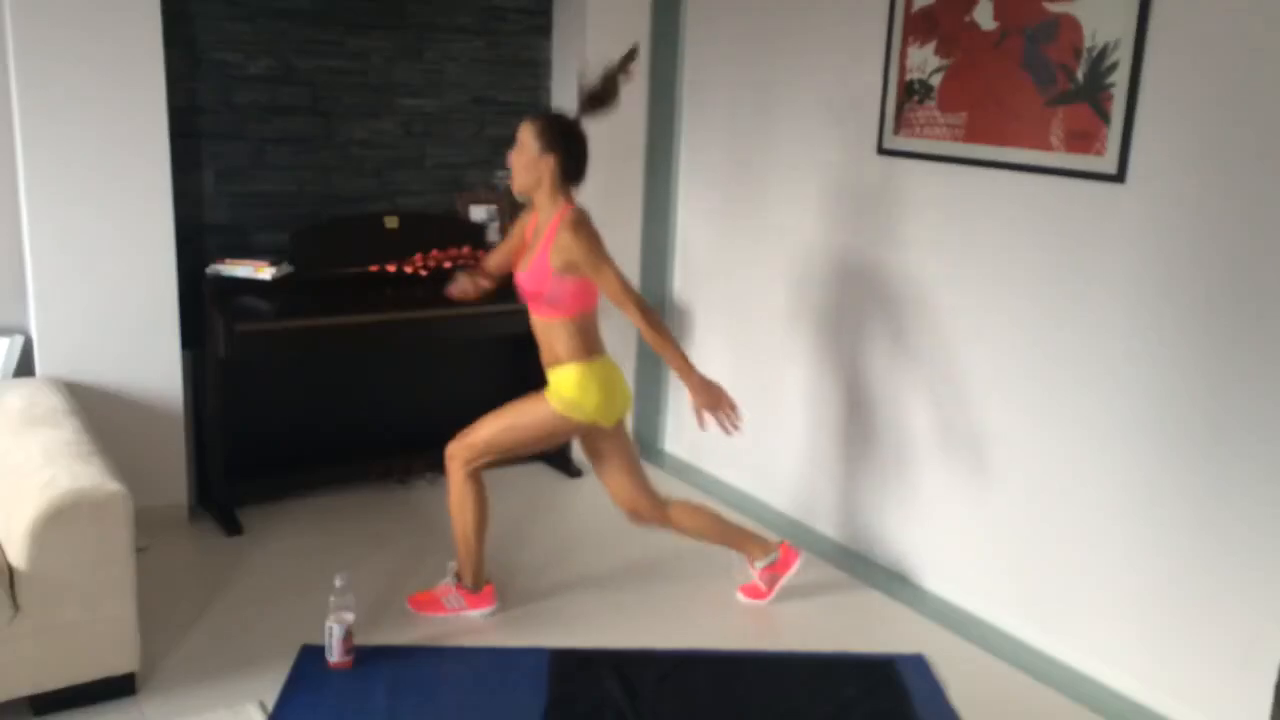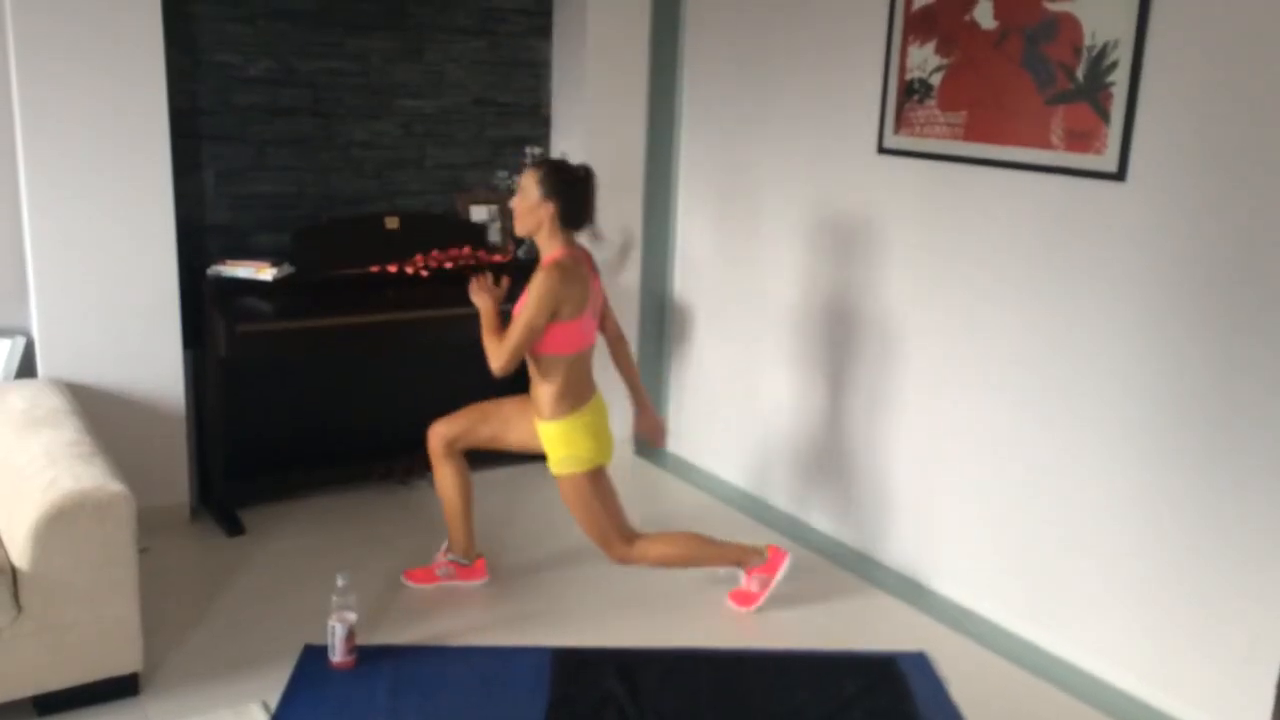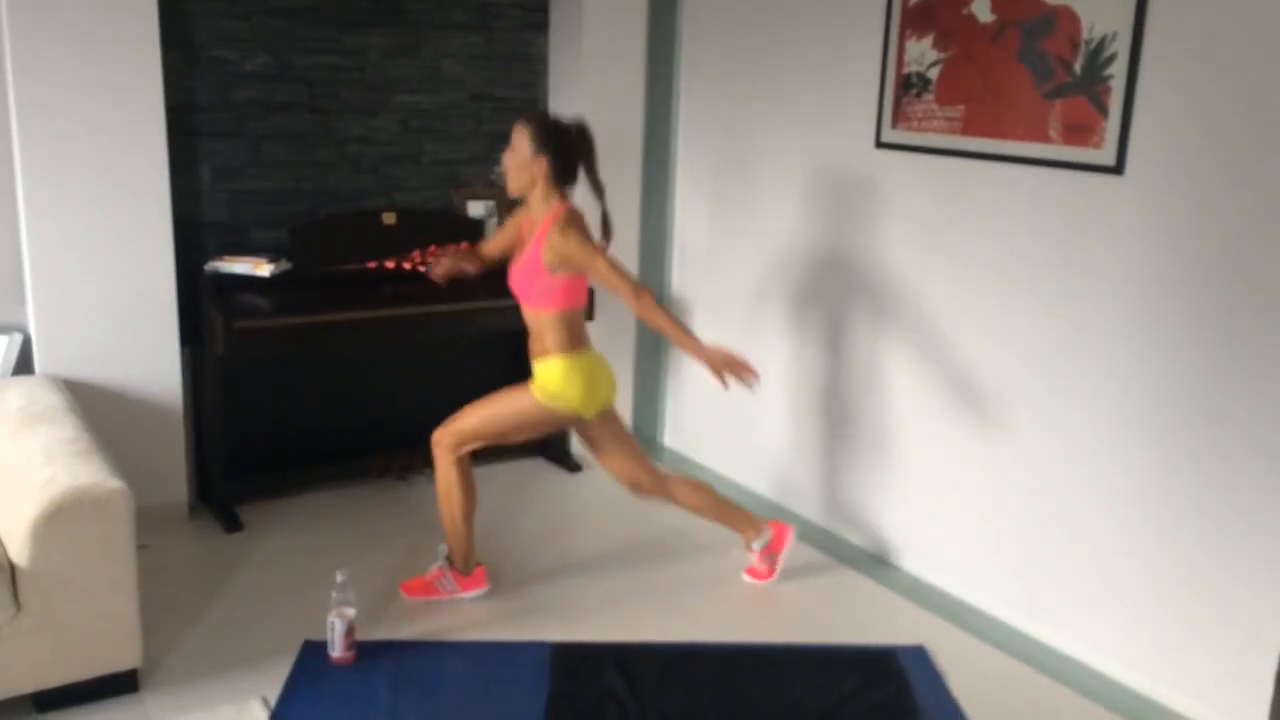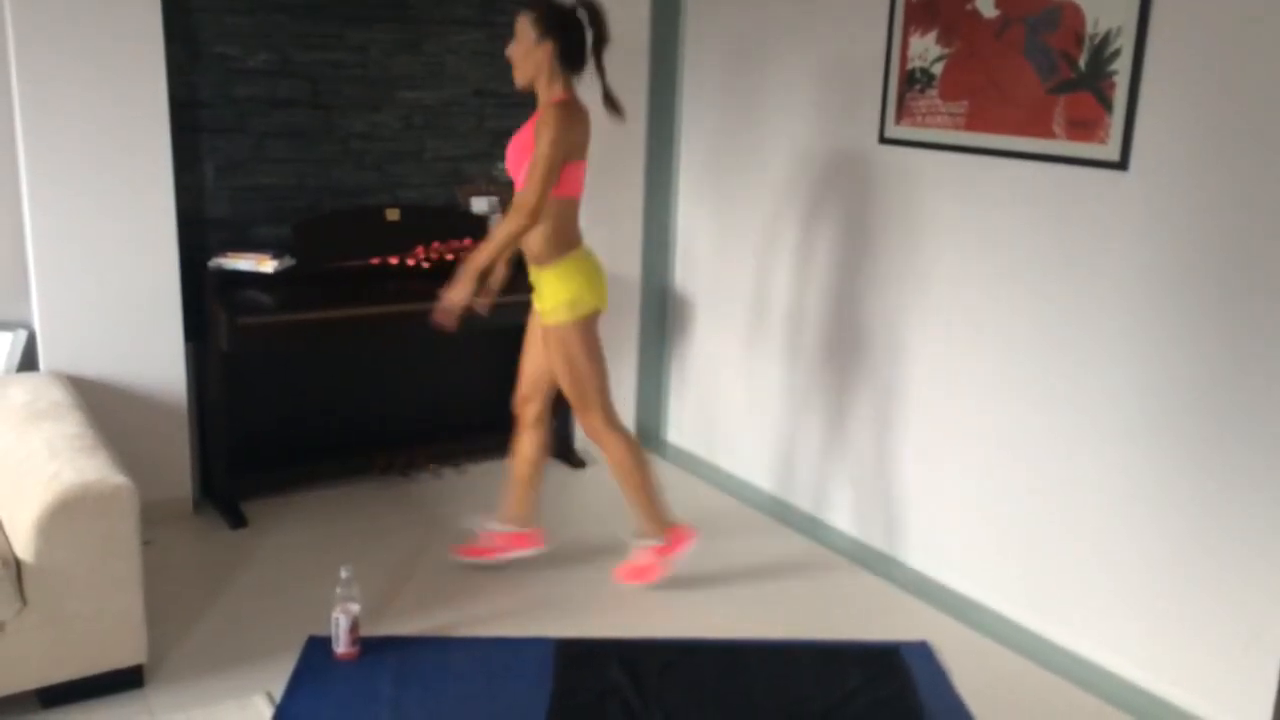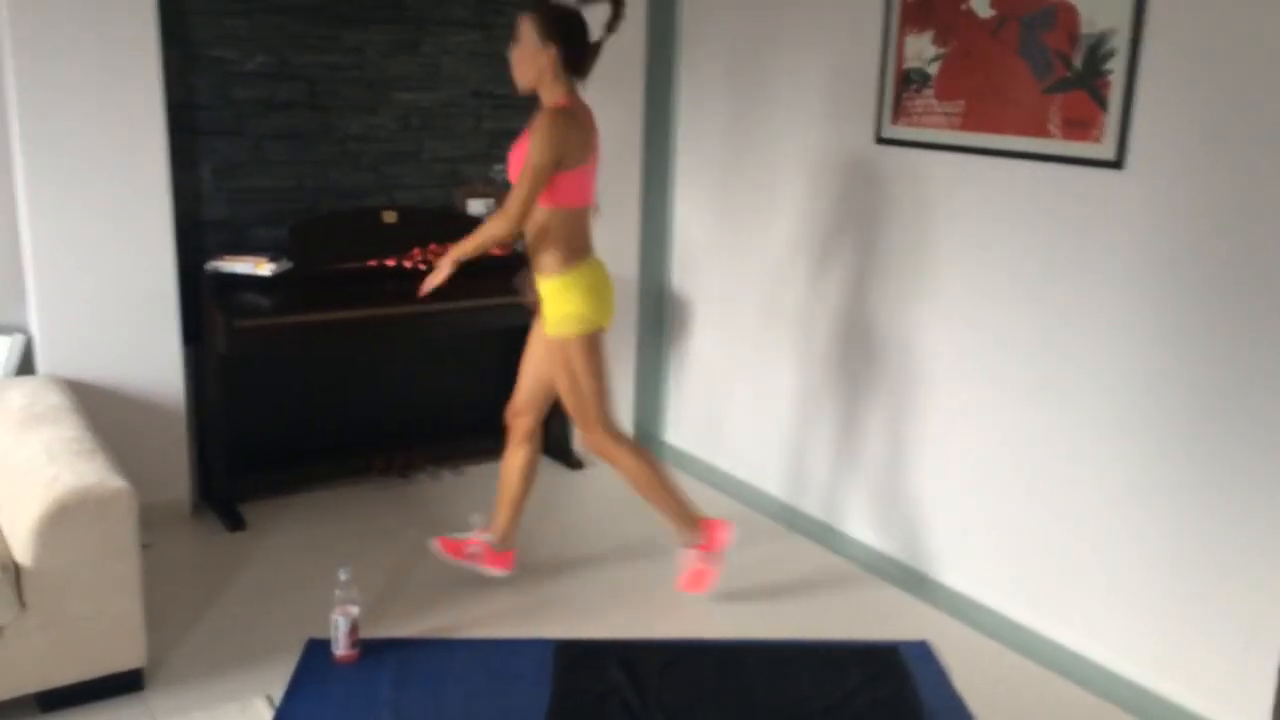
dt=1s
person 1, frame 1
left shoulder: (569, 233)
right shoulder: (533, 220)
left elbow: (635, 309)
right elbow: (492, 269)
left wrist: (694, 379)
right wrist: (470, 281)
left hip: (581, 391)
right hip: (579, 384)
left knee: (461, 455)
right knee: (645, 509)
left ankle: (469, 587)
right ankle: (767, 555)
person 1, frame 2
left shoulder: (554, 278)
right shoulder: (577, 263)
left elbow: (502, 363)
right elbow: (615, 337)
left wrist: (487, 306)
right wrist: (642, 405)
left hip: (570, 430)
right hip: (554, 414)
left knee: (623, 547)
right knee: (441, 438)
left ankle: (759, 560)
right ankle: (463, 559)
person 1, frame 3
left shoulder: (563, 230)
right shoulder: (530, 215)
left elbow: (633, 293)
right elbow: (483, 254)
left wrist: (701, 350)
right wrist: (458, 260)
left hip: (565, 380)
right hip: (573, 377)
left knee: (448, 441)
right knee: (646, 479)
left ankle: (461, 570)
right ankle: (762, 532)
person 1, frame 4
left shoulder: (560, 116)
right shoulder: (553, 112)
left elbow: (528, 209)
left wrist: (468, 271)
right wrist: (498, 264)
left hip: (565, 285)
right hip: (553, 280)
left knee: (597, 420)
right knee: (530, 407)
left ankle: (659, 533)
right ankle: (516, 525)
person 1, frame 5
left shoulder: (553, 121)
right shoulder: (569, 115)
left elbow: (514, 219)
left wrist: (452, 256)
left hip: (571, 293)
right hip: (566, 289)
left knee: (595, 432)
right knee: (521, 419)
left ankle: (698, 533)
right ankle: (495, 544)
